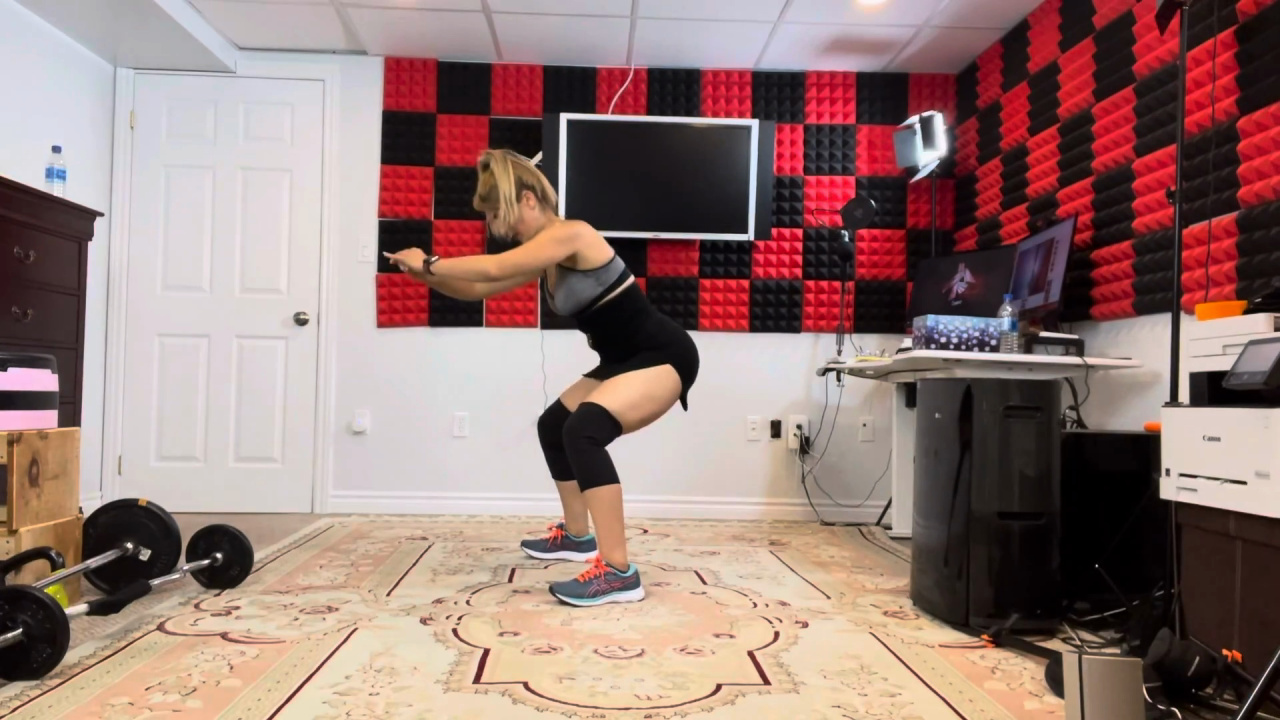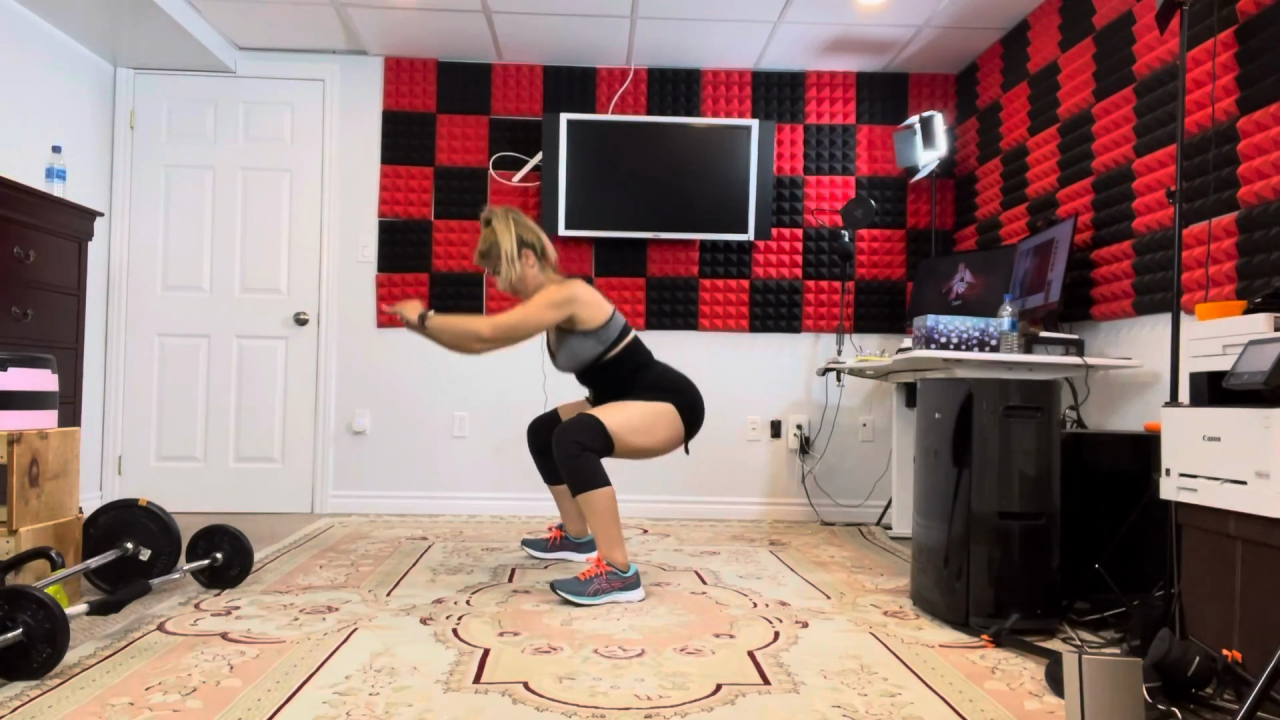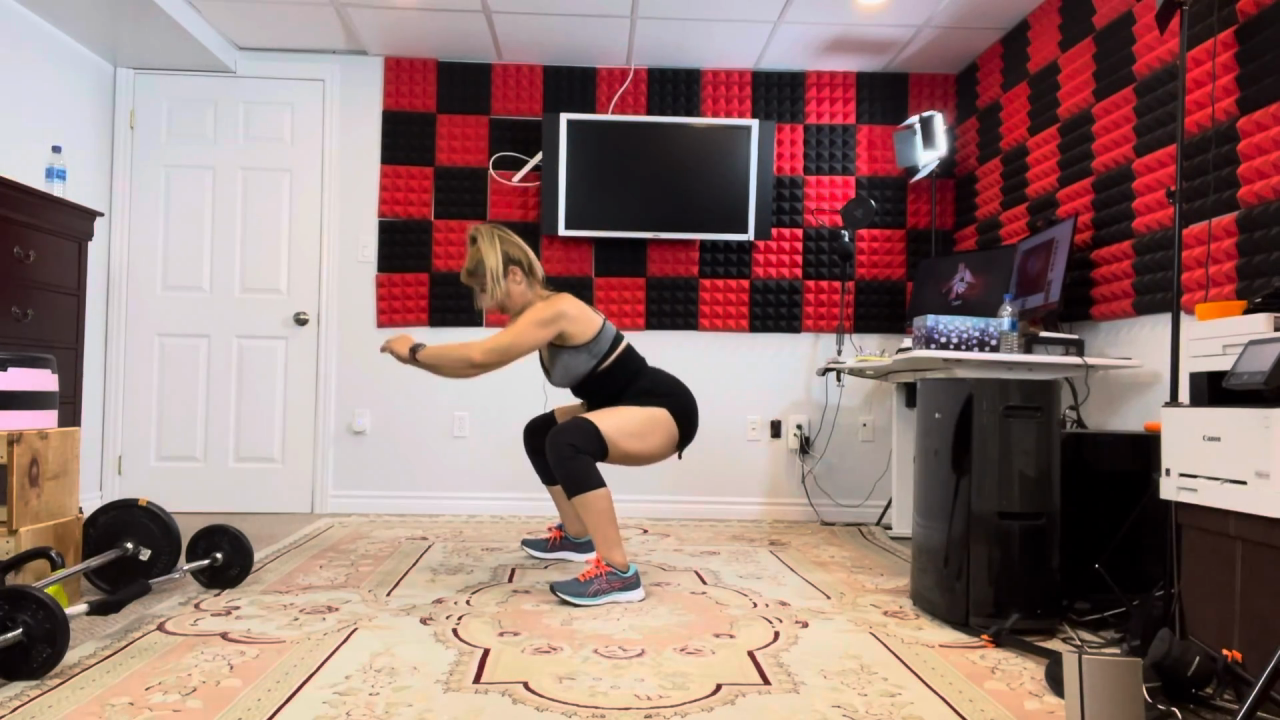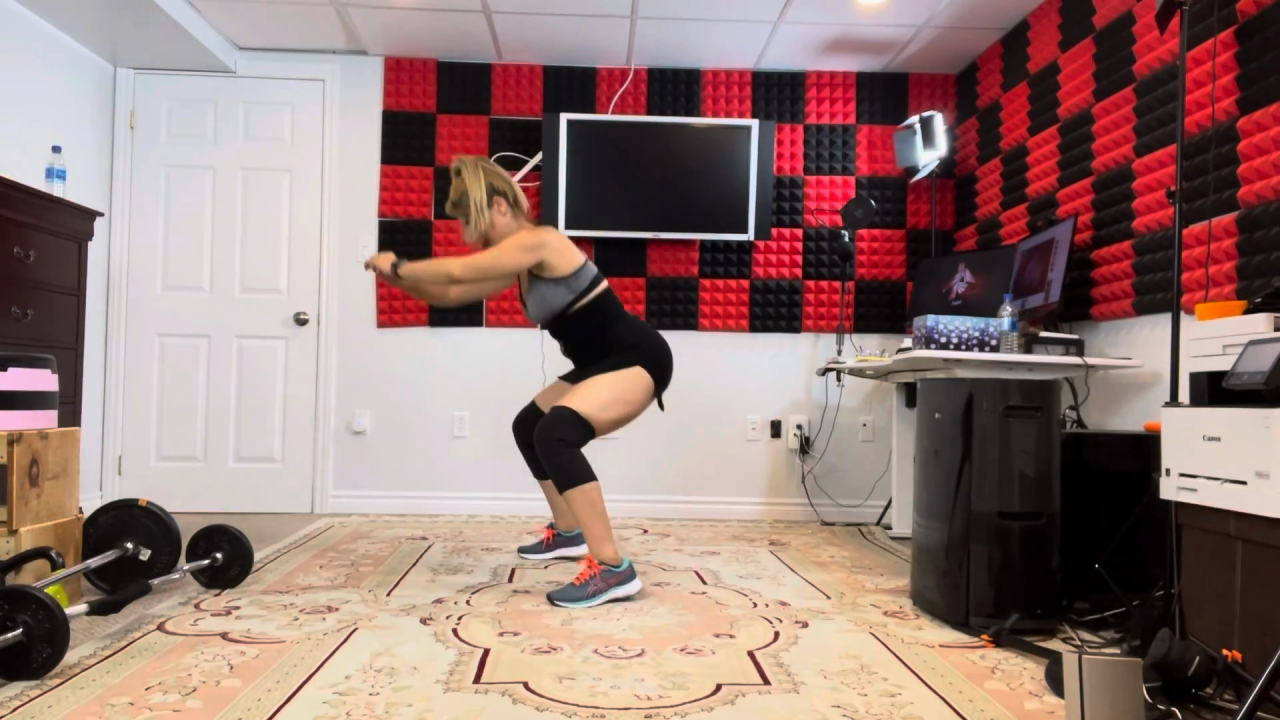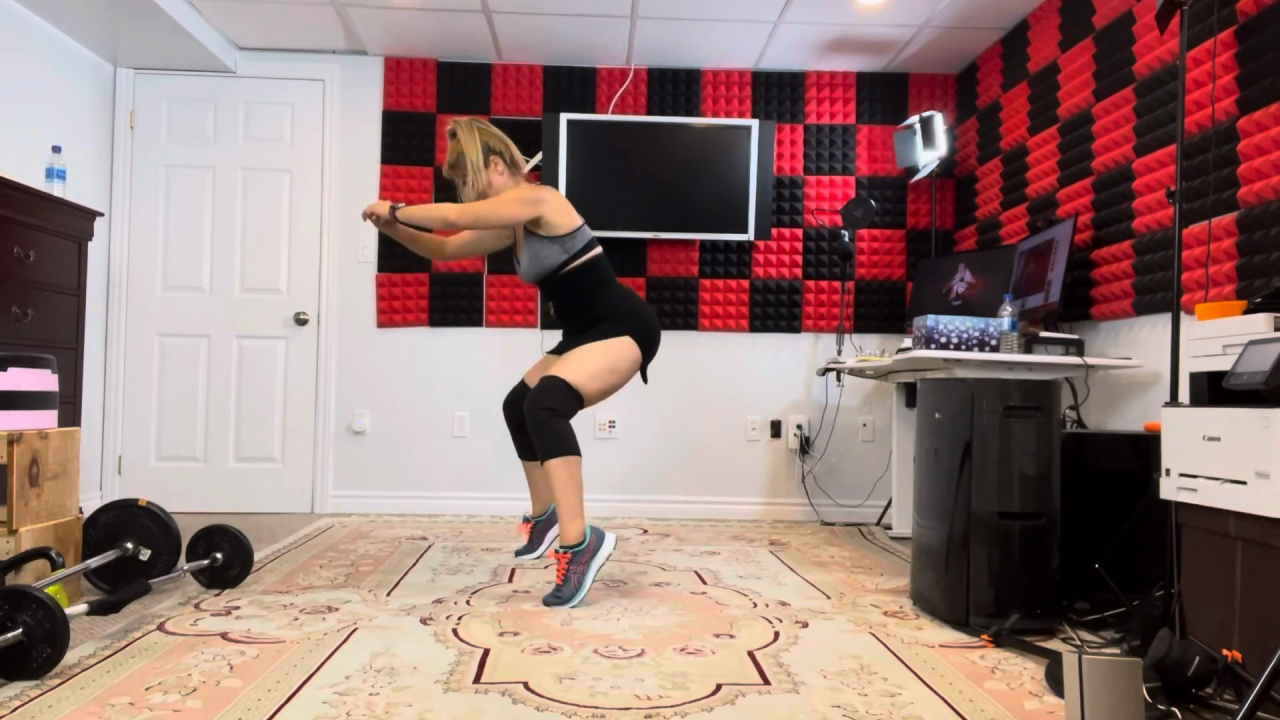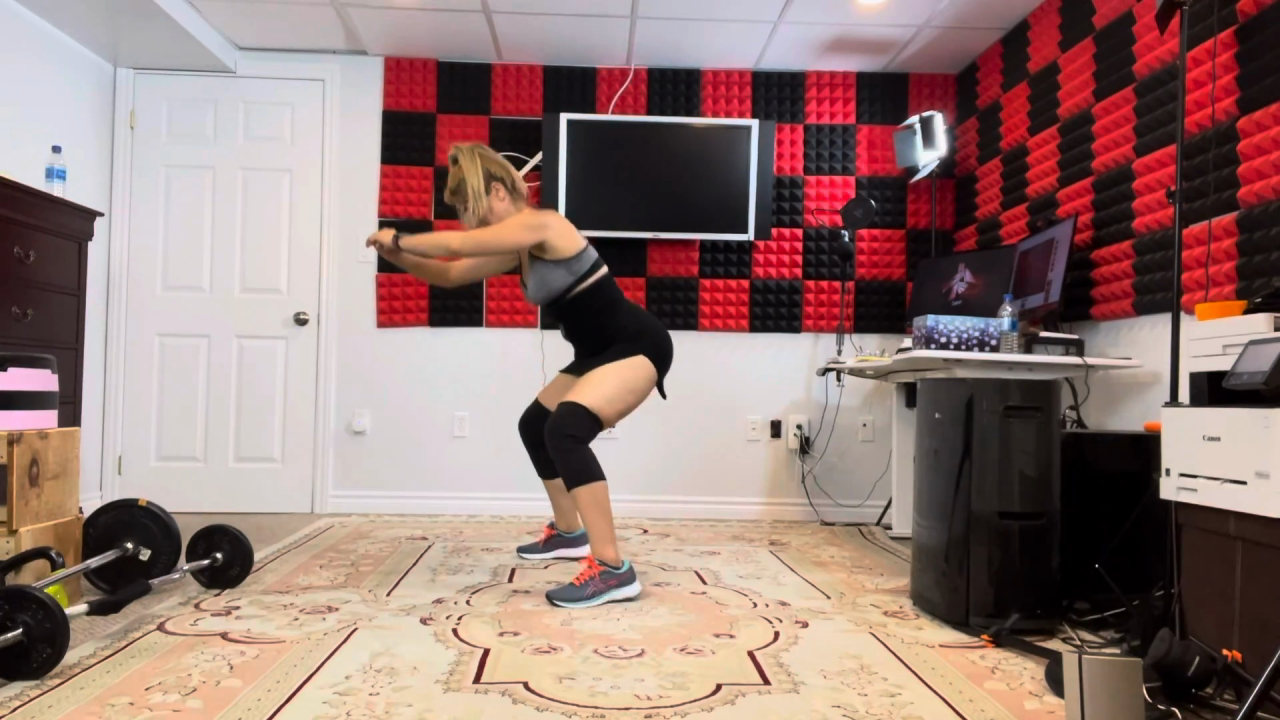
dt=0.3s
person 1, frame 1
left shoulder: (571, 234)
right shoulder: (547, 254)
left elbow: (493, 269)
right elbow: (479, 289)
left wrist: (428, 263)
right wrist: (425, 273)
left hip: (665, 355)
right hip: (628, 360)
left knee: (584, 430)
right knee: (554, 425)
left ankle: (618, 571)
right ankle: (576, 535)
person 1, frame 2
left shoulder: (568, 294)
right shoulder: (549, 302)
left elbow: (489, 331)
right elbow: (482, 342)
left wrist: (424, 317)
right wrist: (424, 322)
left hip: (671, 401)
right hip: (635, 398)
left knee: (574, 439)
right knee: (543, 434)
left ankle: (618, 571)
right ankle: (576, 535)
person 1, frame 3
left shoulder: (557, 311)
right shoulder: (539, 319)
left elbow: (480, 356)
right elbow: (474, 364)
left wrist: (416, 352)
right wrist: (414, 352)
left hip: (666, 408)
right hip: (634, 406)
left knee: (567, 442)
right knee: (539, 435)
left ankle: (618, 573)
right ankle: (576, 536)
person 1, frame 4
left shoulder: (539, 241)
right shoulder: (521, 262)
left elbow: (459, 271)
right elbow: (453, 293)
left wrist: (398, 266)
right wrist: (398, 275)
left hip: (639, 359)
right hip: (606, 363)
left knee: (555, 434)
right knee: (528, 426)
left ankle: (612, 566)
right ankle: (568, 532)
person 1, frame 5
left shoulder: (538, 199)
right shoulder: (514, 222)
left elbow: (454, 216)
right elbow: (447, 248)
left wrist: (395, 210)
right wrist: (393, 226)
left hip: (624, 327)
right hip: (590, 331)
left knee: (545, 405)
right knee: (519, 406)
left ankle: (579, 540)
right ankle: (544, 517)
person 1, frame 6
left shoulder: (541, 223)
right shoulder: (520, 245)
left elbow: (457, 243)
right elbow: (450, 273)
left wrist: (398, 238)
right wrist: (397, 253)
left hip: (637, 344)
right hip: (601, 349)
left knee: (566, 429)
right knee: (535, 423)
left ankle: (612, 567)
right ankle: (568, 531)
